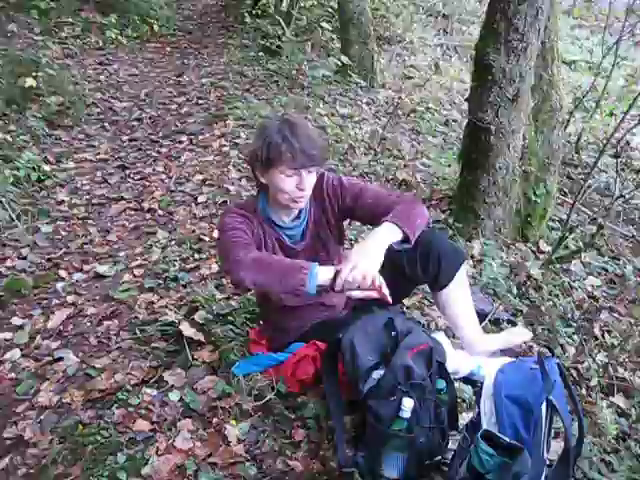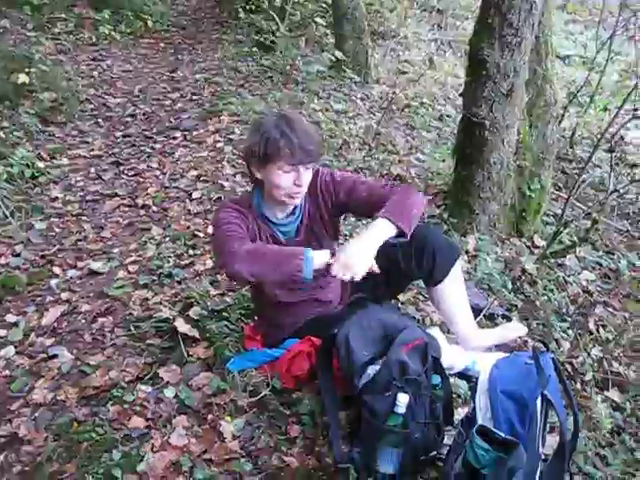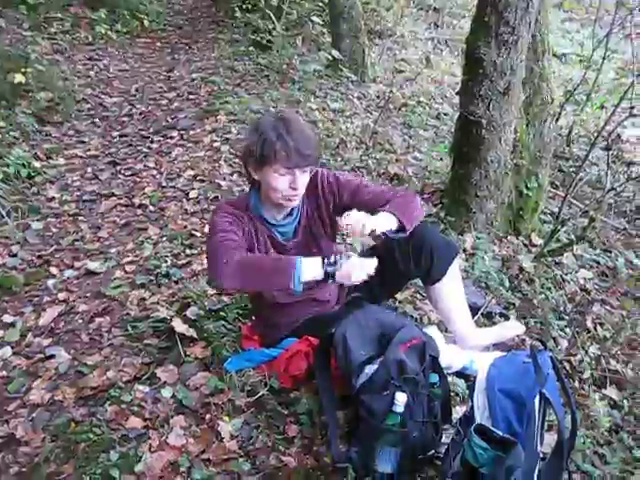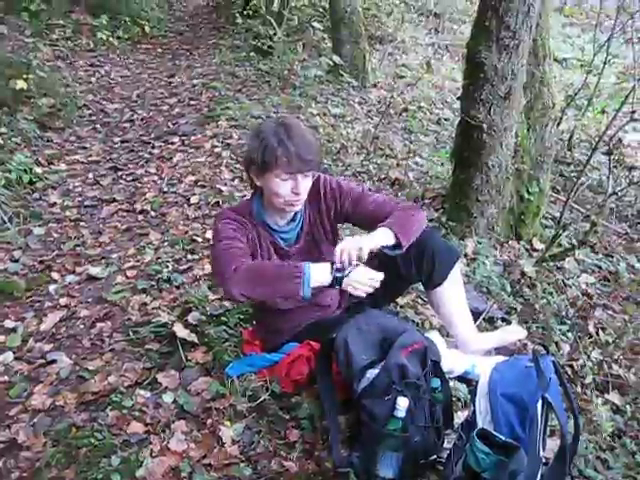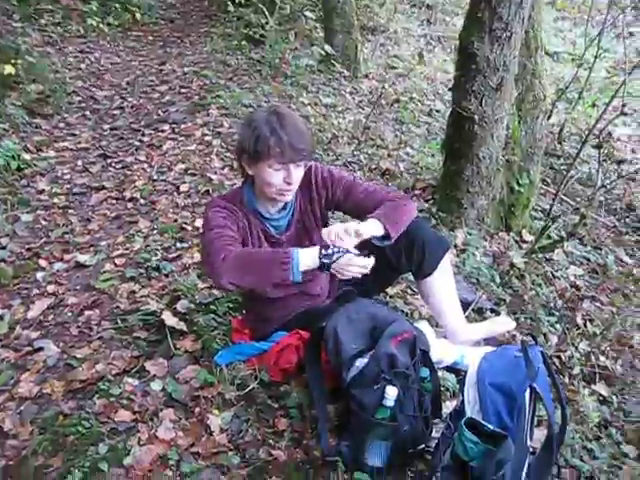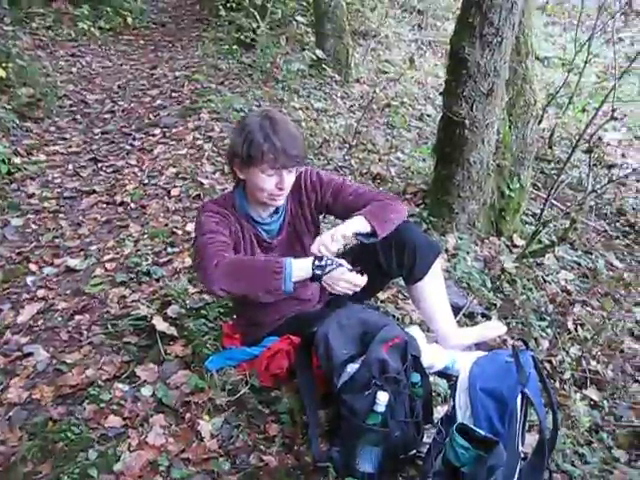
dt=0.2s
person 1, frame 1
left shoulder: (327, 190)
right shoulder: (240, 220)
left elbow: (413, 208)
right elbow: (243, 269)
left wrist: (377, 242)
right wrist: (334, 275)
left hip: (352, 297)
right hip: (303, 332)
left knee: (432, 244)
left ankle: (473, 343)
person 1, frame 2
left shoulder: (323, 186)
right shoulder: (235, 215)
left elbow: (409, 197)
right elbow: (238, 261)
left wrist: (370, 238)
right wrist: (331, 257)
left hip: (344, 292)
right hip: (297, 327)
left knee: (427, 240)
left ankle: (468, 338)
person 1, frame 3
left shoulder: (323, 186)
right shoulder: (232, 218)
left elbow: (410, 203)
right elbow: (226, 272)
left wrist: (374, 221)
right wrist: (326, 268)
left hip: (343, 291)
right hip: (295, 327)
left knee: (425, 239)
left ankle: (466, 337)
person 1, frame 4
left shoulder: (325, 192)
right shoulder: (235, 224)
left elbow: (411, 215)
right elbow: (234, 279)
left wrist: (371, 240)
right wrist: (332, 272)
left hip: (344, 298)
right hip: (296, 332)
left knee: (426, 243)
left ankle: (467, 342)
person 1, frame 5
left shoulder: (316, 179)
right shoulder: (226, 211)
left elbow: (402, 205)
right elbow: (222, 268)
left wrist: (360, 229)
right wrist: (321, 256)
left hip: (333, 285)
right hip: (285, 321)
left knee: (417, 233)
left ankle: (457, 332)
person 1, frame 6
left shoulder: (307, 184)
right shoulder: (218, 216)
left elbow: (392, 206)
right elbow: (215, 273)
left wrist: (344, 229)
right wrist: (314, 268)
left hip: (324, 291)
right hip: (277, 327)
left knee: (406, 237)
left ankle: (448, 337)
